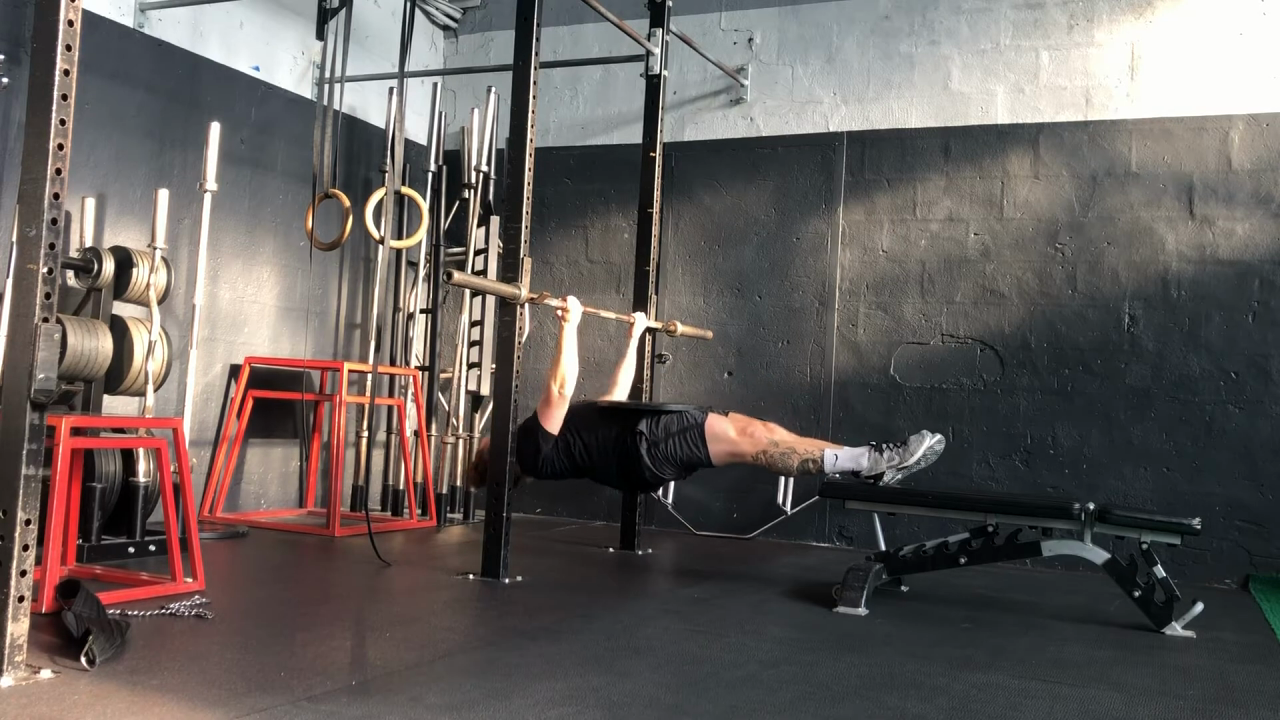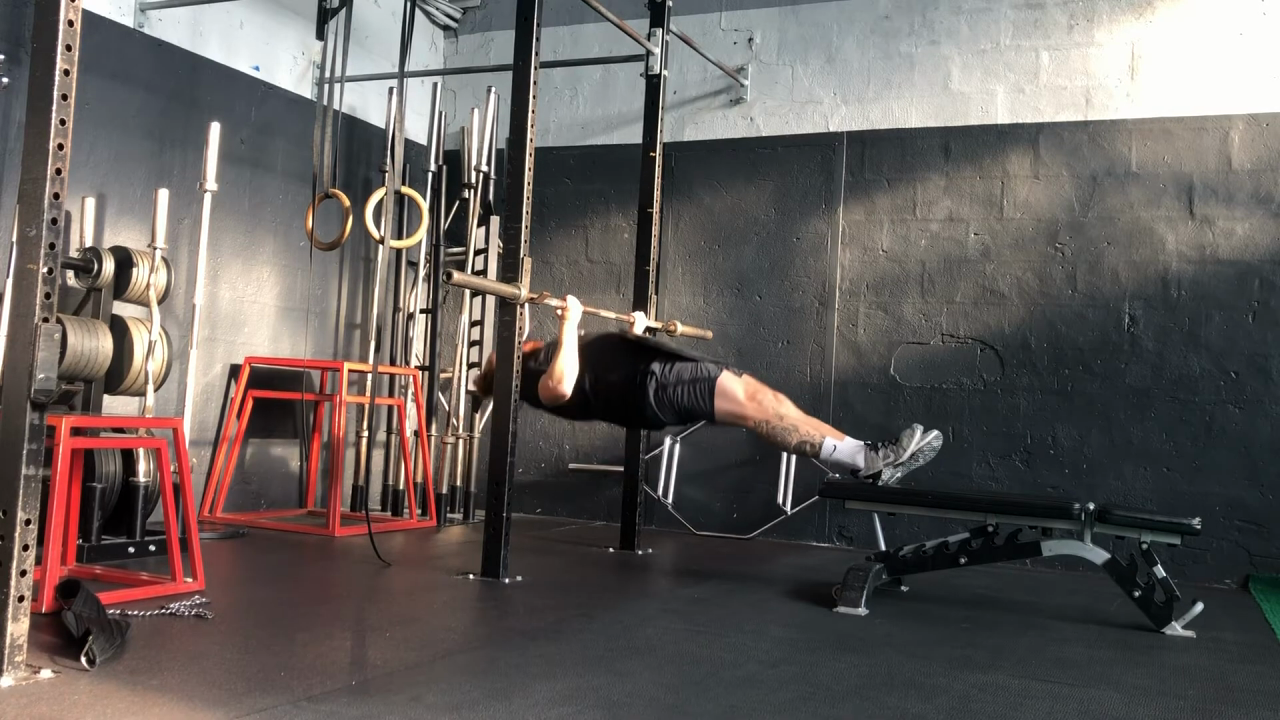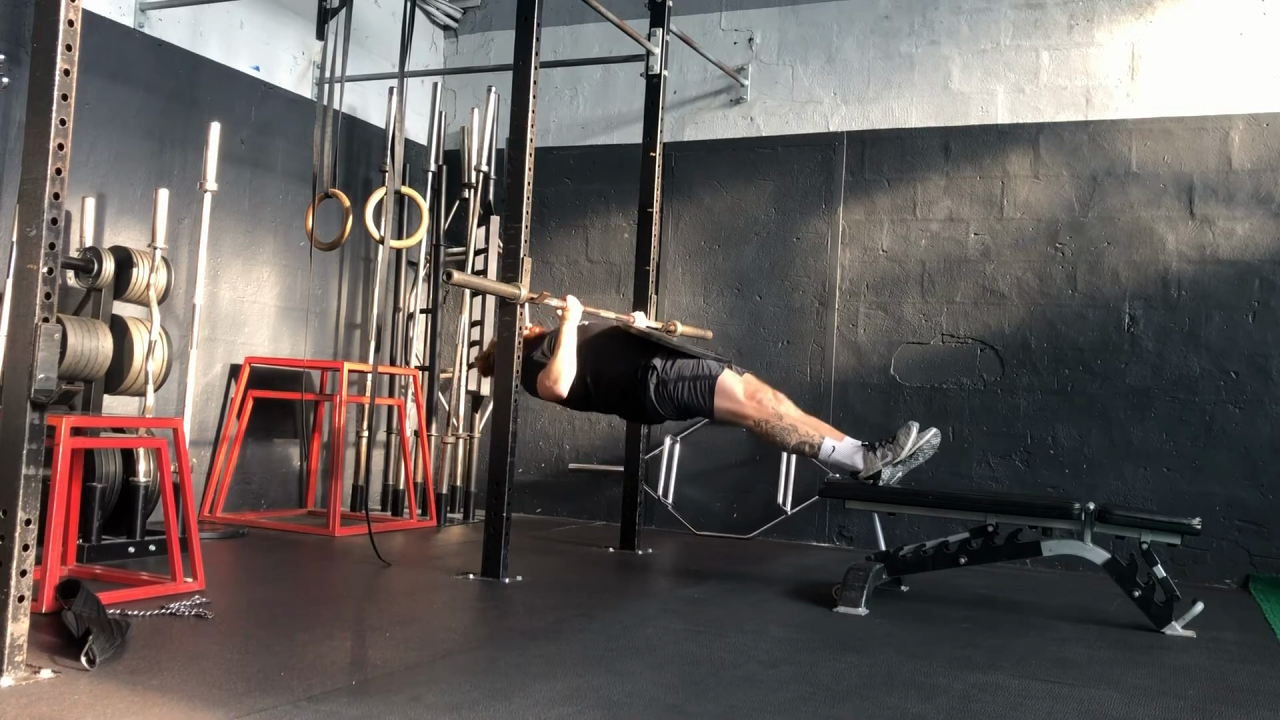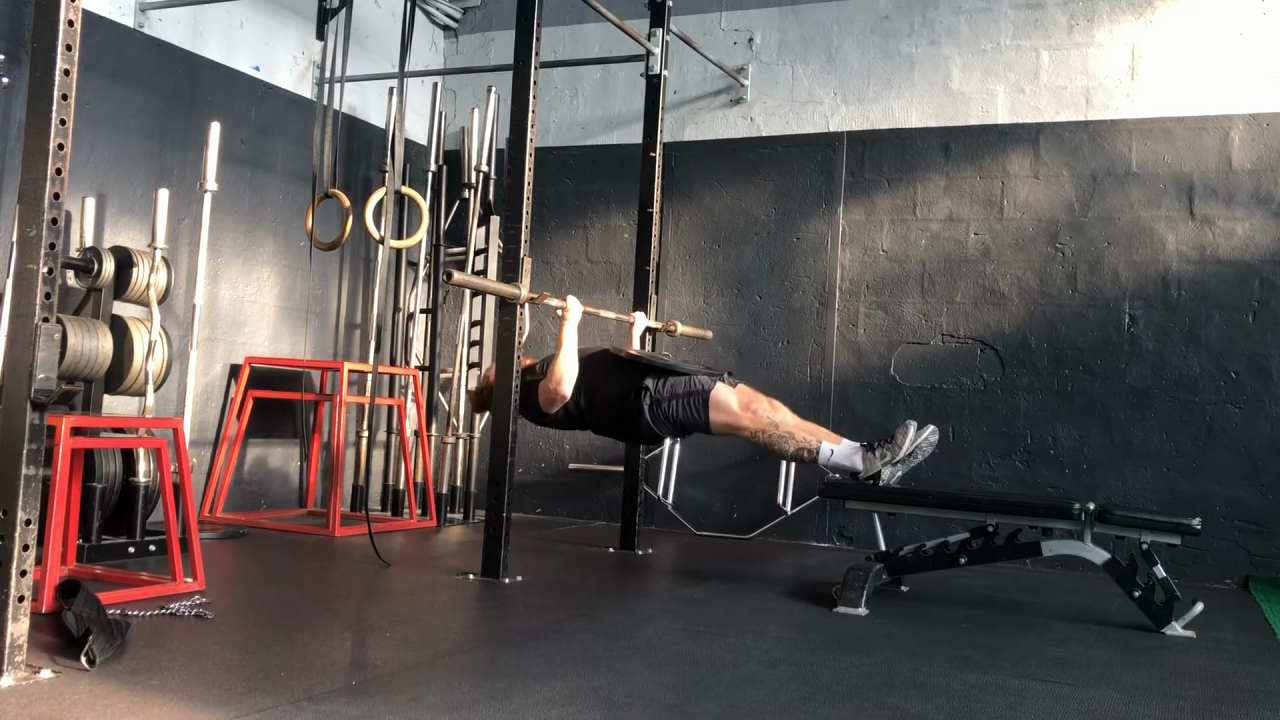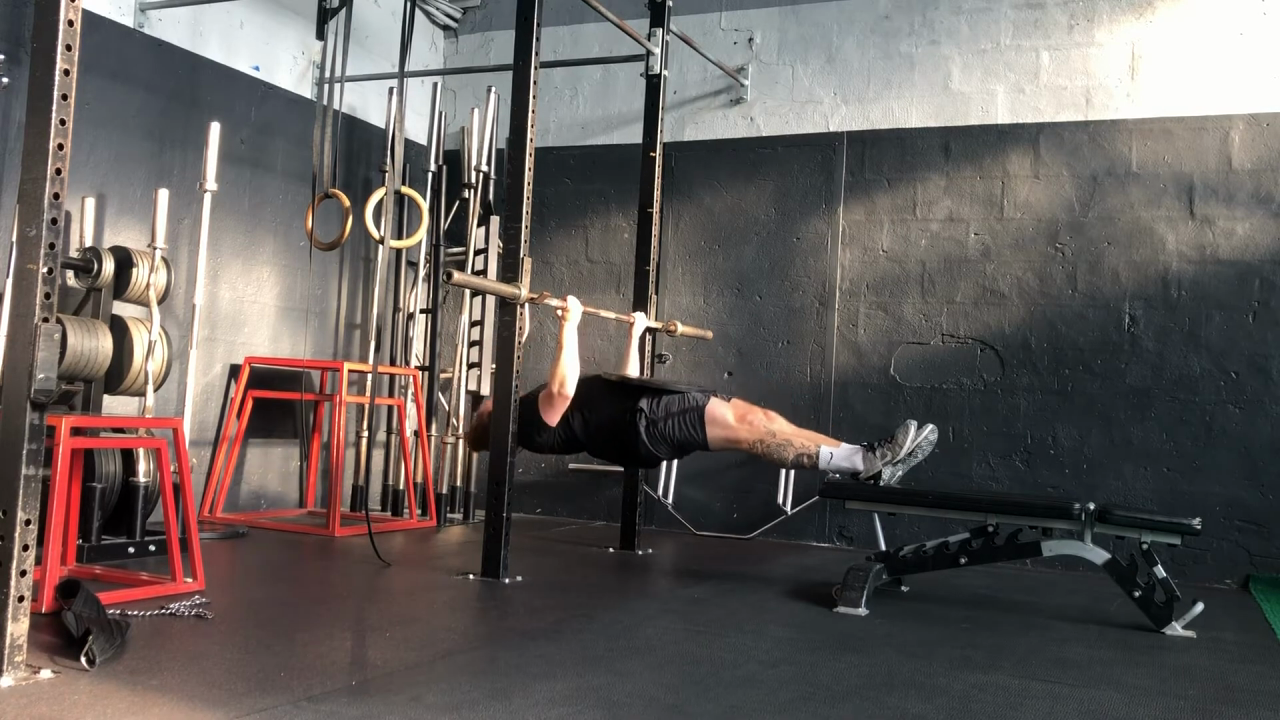
dt=0.4s
person 1, frame 1
left shoulder: (539, 442)
right shoulder: (533, 446)
left elbow: (614, 397)
right elbow: (561, 388)
left wrist: (634, 337)
right wrist: (568, 326)
left hip: (647, 434)
right hip: (642, 446)
left knee: (756, 432)
right knee: (746, 439)
left ankle: (870, 462)
right ankle: (870, 463)
person 1, frame 2
left shoulder: (545, 359)
right shoulder: (532, 379)
right elbow: (562, 385)
left wrist: (635, 332)
right wrist: (567, 324)
left hip: (654, 372)
right hip: (650, 387)
left knee: (765, 399)
right knee: (753, 404)
left ankle: (868, 458)
right ankle: (866, 459)
person 1, frame 3
left shoulder: (551, 346)
right shoulder: (533, 362)
right elbow: (559, 386)
left wrist: (636, 331)
right wrist: (569, 324)
left hip: (656, 365)
right hip: (651, 379)
left knee: (761, 397)
right knee: (753, 403)
left ankle: (866, 459)
right ankle: (863, 460)
person 1, frame 4
left shoulder: (542, 373)
right shoulder: (530, 394)
right elbow: (561, 388)
left wrist: (635, 334)
right wrist: (568, 324)
left hip: (649, 388)
right hip: (643, 401)
left knee: (759, 406)
right knee: (746, 413)
left ankle: (865, 459)
right ankle: (863, 461)
person 1, frame 5
left shoulder: (538, 408)
right shoulder: (531, 422)
left elbow: (625, 386)
right elbow: (563, 390)
left wrist: (634, 336)
right wrist: (568, 326)
left hip: (643, 412)
right hip: (639, 425)
left knee: (755, 417)
right knee: (744, 425)
left ankle: (865, 460)
right ankle: (864, 463)
